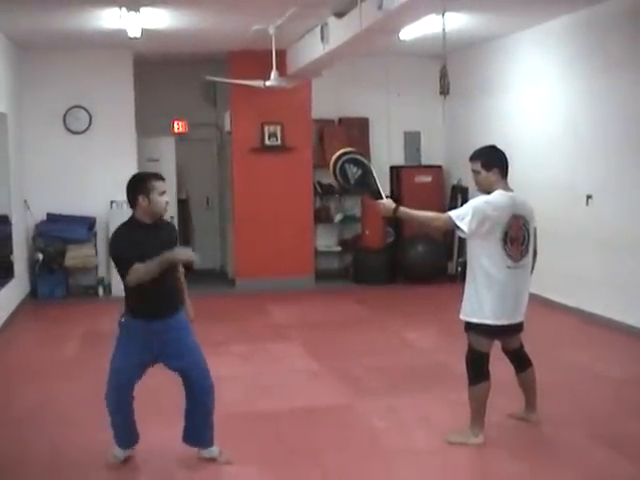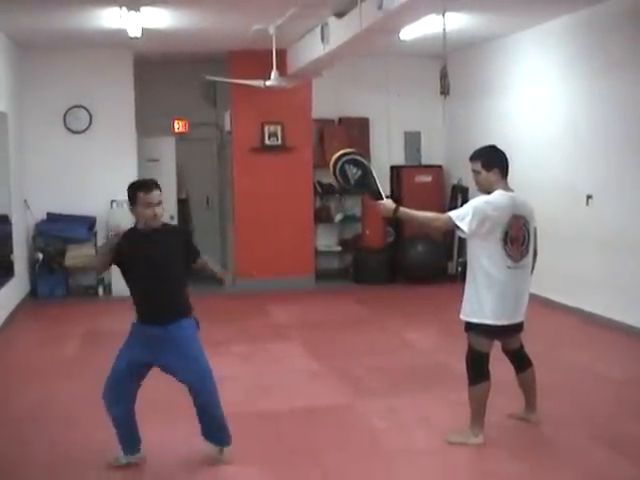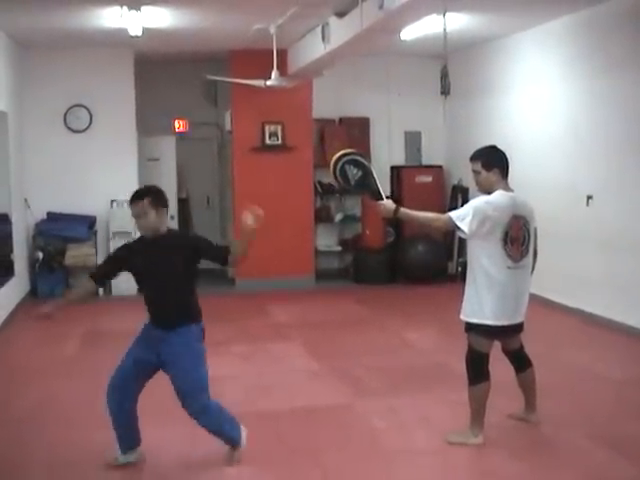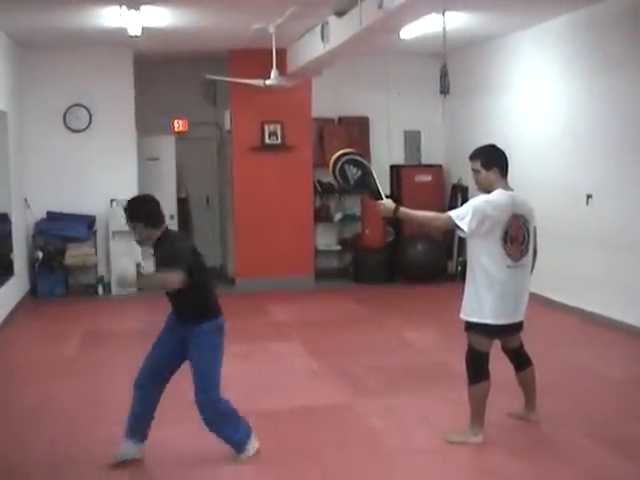
dt=0.1s
person 1, frame 1
left shoulder: (485, 205)
right shoulder: (524, 206)
left elbow: (440, 222)
right elbow: (531, 252)
left wrist: (396, 210)
left hip: (487, 301)
right hip: (513, 299)
left knee: (477, 361)
right knee: (516, 352)
left ankle: (475, 431)
right ankle: (531, 410)
person 1, frame 2
left shoulder: (486, 205)
right shoulder: (524, 206)
left elbow: (440, 223)
right elbow: (532, 252)
left wrist: (396, 211)
left hip: (488, 301)
right hip: (513, 299)
left knee: (477, 362)
right knee: (516, 352)
left ankle: (475, 431)
right ankle: (531, 410)
person 1, frame 3
left shoulder: (486, 206)
right shoulder: (525, 207)
left elbow: (441, 223)
right elbow: (531, 253)
left wrist: (397, 211)
left hip: (488, 302)
right hip: (513, 299)
left knee: (477, 362)
right knee: (516, 353)
left ankle: (475, 432)
right ankle: (531, 410)
person 1, frame 4
left shoulder: (485, 205)
right shoulder: (524, 206)
left elbow: (440, 222)
right elbow: (531, 252)
left wrist: (396, 210)
left hip: (488, 301)
right hip: (513, 297)
left knee: (477, 361)
right knee: (516, 352)
left ankle: (475, 431)
right ankle: (531, 409)
person 2, frame 1
left shoulder: (167, 228)
right shoulder: (123, 235)
right elbow: (134, 276)
left wrist: (184, 298)
right wrist: (169, 257)
left hip: (174, 322)
right hip: (137, 327)
left knee: (201, 383)
right knee: (117, 391)
left ankle: (205, 443)
right ankle: (125, 445)
person 2, frame 2
left shoulder: (177, 235)
right shoulder: (123, 242)
left elbow: (196, 260)
right elbow: (98, 266)
left wrist: (219, 271)
right wrist: (109, 245)
left hip: (179, 329)
right hip: (144, 331)
left knee: (204, 390)
right knee: (115, 393)
left ankle: (218, 441)
right ankle: (131, 451)
person 2, frame 3
left shoulder: (187, 242)
right shoulder: (131, 250)
left elbow: (230, 258)
right elbow: (96, 279)
left wrist: (246, 233)
right wrist: (60, 303)
left hip: (184, 332)
right hip: (154, 331)
left knee: (195, 399)
right knee: (119, 391)
left ankle: (234, 434)
right ankle: (130, 449)
person 2, frame 4
left shoulder: (174, 247)
right shoulder: (165, 245)
left elbow: (174, 280)
left wrist: (140, 280)
left hip: (205, 326)
right hip: (181, 323)
left knee: (207, 398)
right knee: (147, 382)
left ankle: (245, 440)
right ankle: (132, 445)
